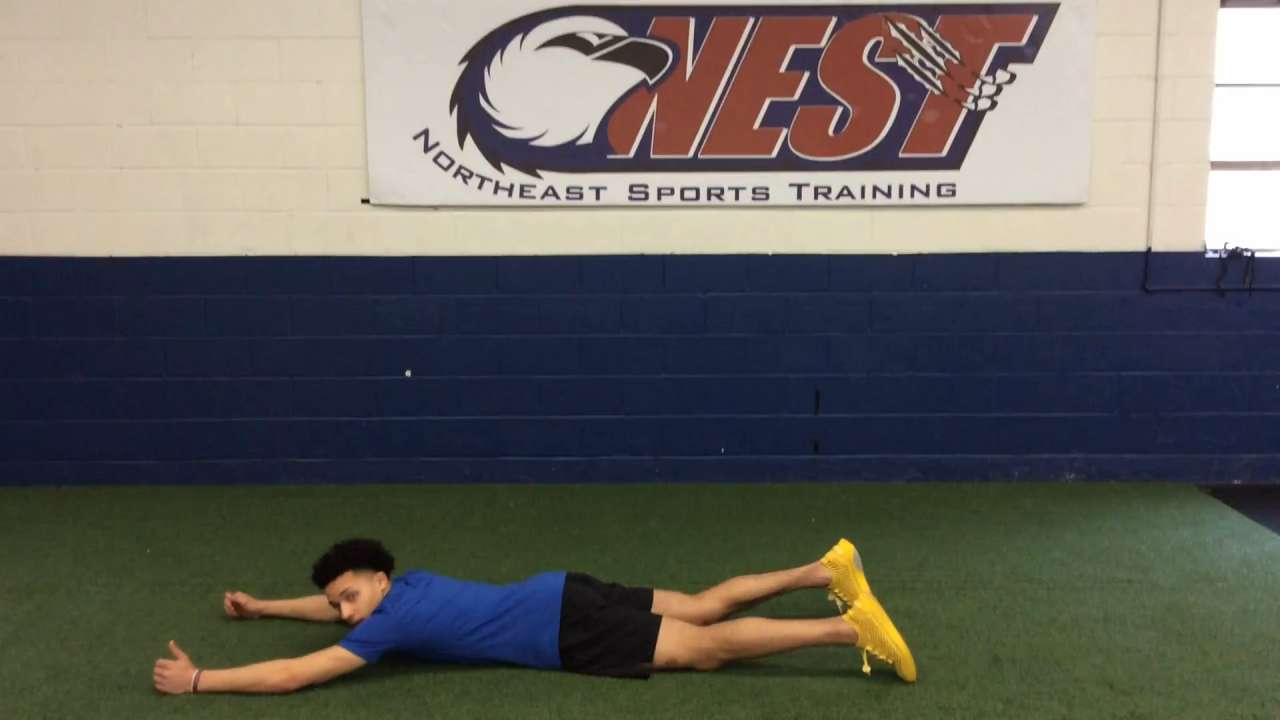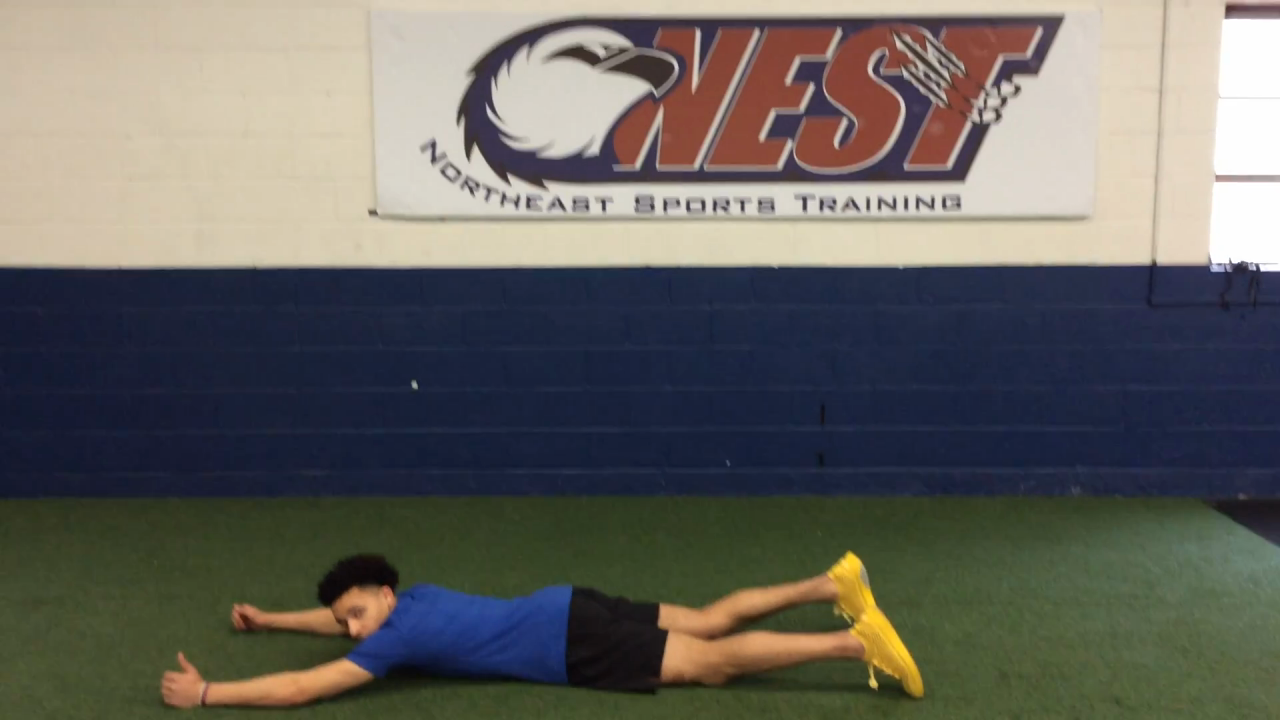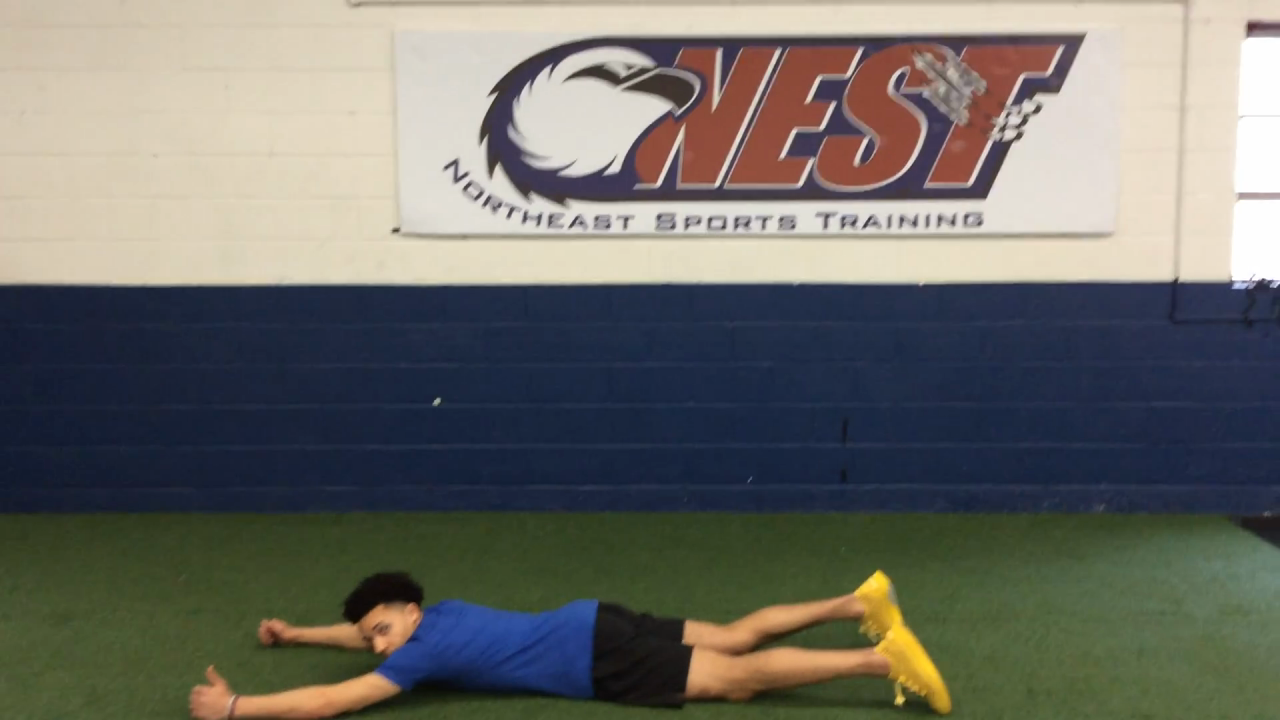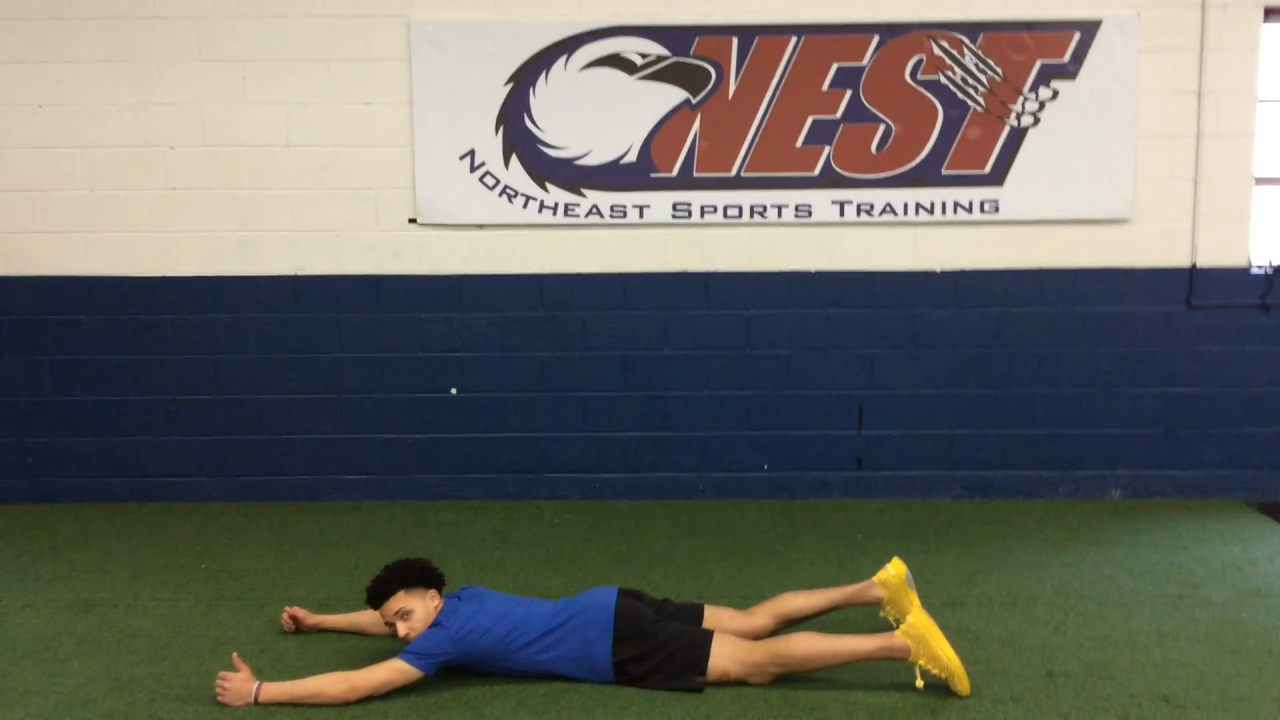
dt=0.2s
person 1, frame 1
left shoulder: (392, 619)
right shoulder: (401, 587)
left elbow: (292, 676)
right elbow: (339, 605)
left wrist: (198, 680)
right wrist: (261, 606)
left hip: (566, 633)
right hip: (562, 596)
left knee: (705, 647)
right knee: (704, 606)
left ankle: (847, 626)
right ankle: (822, 570)
person 1, frame 2
left shoulder: (398, 634)
right shoulder: (409, 601)
left elbow: (300, 691)
right elbow: (344, 616)
left wrist: (206, 694)
right wrist: (268, 619)
left hip: (573, 646)
right hip: (570, 611)
left knee: (711, 663)
right knee: (710, 622)
left ankle: (855, 641)
right ankle: (831, 584)
person 1, frame 3
left shoulder: (424, 651)
right shoulder: (436, 615)
right elbow: (370, 632)
right wrist: (296, 633)
right hip: (595, 627)
right knee: (735, 639)
right ankle: (858, 603)
person 1, frame 4
left shoulder: (447, 635)
right shoulder: (456, 600)
left elbow: (350, 689)
right elbow: (389, 617)
left wrist: (258, 693)
right wrist: (317, 620)
left hip: (619, 647)
right hip: (614, 611)
left knee: (756, 662)
right knee: (755, 622)
left ankle: (901, 642)
right ankle: (877, 588)
